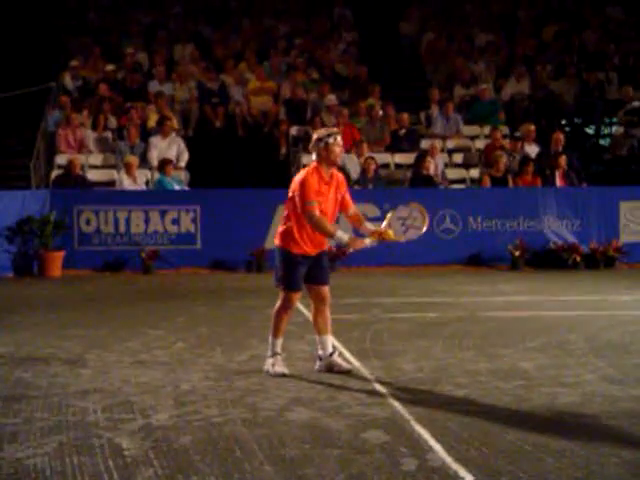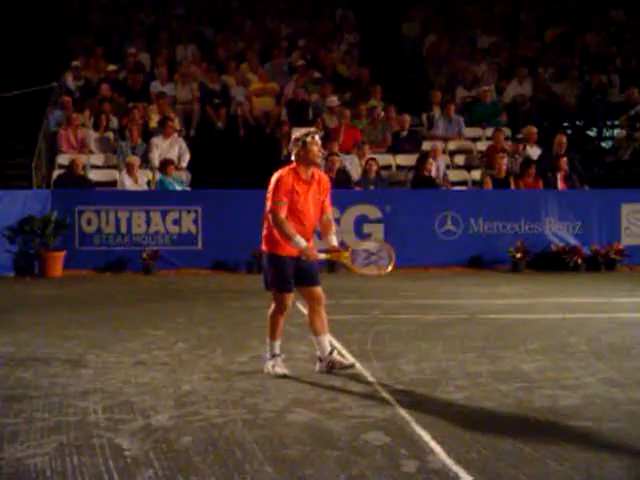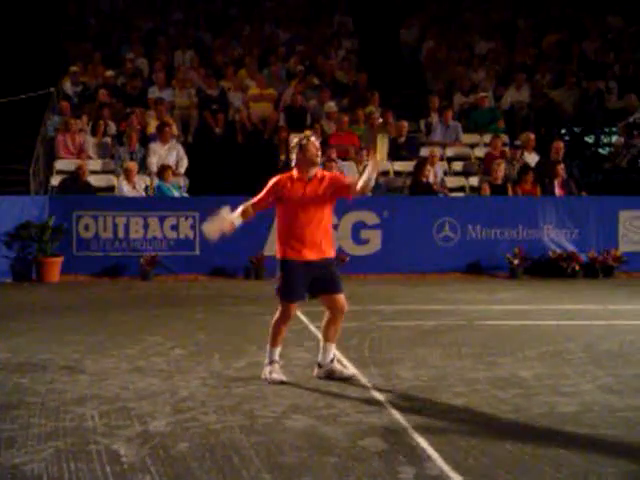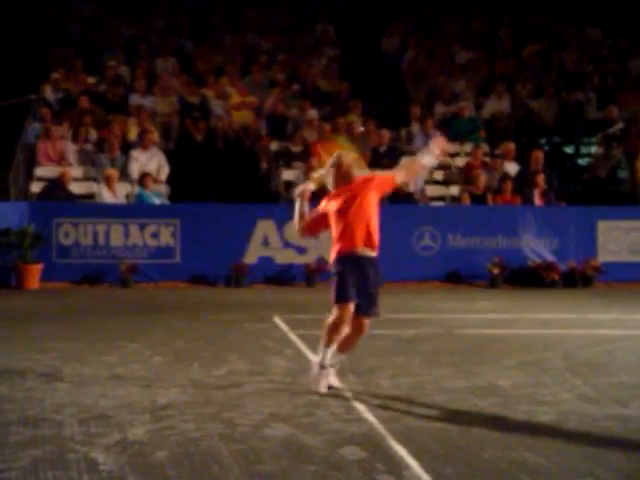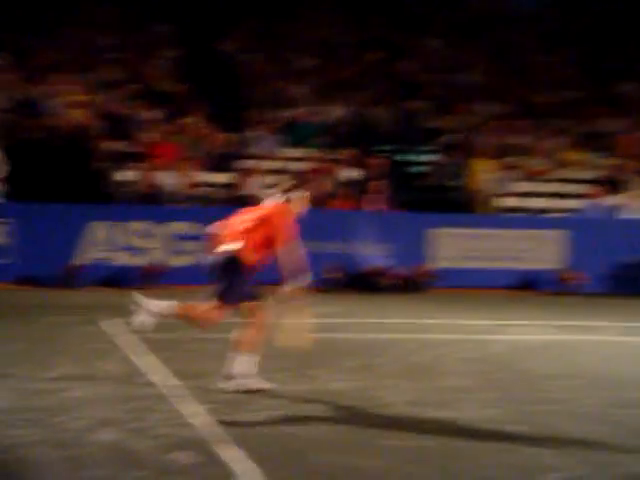
dt=0.5s
person 1, frame 1
left shoulder: (338, 179)
right shoulder: (306, 178)
left elbow: (351, 212)
right elbow: (313, 219)
left wrist: (372, 230)
right wrist: (345, 239)
left hip: (318, 249)
right hip: (293, 248)
left knee: (322, 300)
right knee: (288, 301)
left ankle: (326, 356)
right ankle: (273, 356)
person 1, frame 2
left shoulder: (323, 180)
right shoulder: (283, 178)
left elbow: (325, 218)
right elbow: (277, 219)
left wrist: (332, 243)
right wrist: (302, 246)
left hip: (305, 251)
right hip: (280, 250)
left knee: (317, 300)
right knee: (282, 303)
left ankle: (326, 356)
right ankle: (273, 358)
person 1, frame 3
left shoulder: (332, 180)
right shoulder: (280, 184)
left elbow: (360, 187)
right elbow: (252, 206)
left wrist: (372, 168)
right wrist: (230, 220)
left hip: (323, 257)
right hip: (293, 259)
left knee: (339, 307)
right knee: (286, 312)
left ankle: (326, 362)
right ankle: (271, 364)
person 1, frame 4
left shoulder: (369, 182)
right shoulder: (328, 202)
left elbow: (405, 174)
right elbow: (304, 229)
left wrist: (432, 152)
right wrist: (302, 199)
left hip: (369, 260)
right hip: (344, 259)
left knee: (359, 324)
right knee: (342, 312)
left ankle: (329, 365)
right ankle: (322, 364)
person 1, frame 5
left shoulder: (261, 211)
right shoulder: (283, 214)
right elbow: (284, 250)
right wrist: (293, 281)
left hip: (232, 259)
right hip: (239, 261)
left knee: (258, 317)
right knee: (214, 315)
left ankle: (239, 374)
right ankle: (156, 309)
